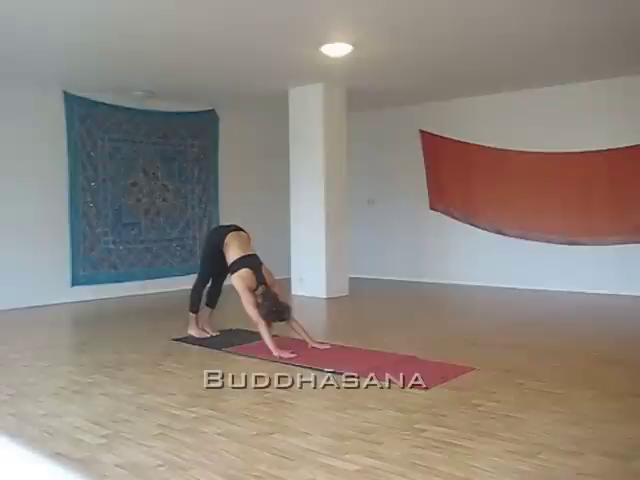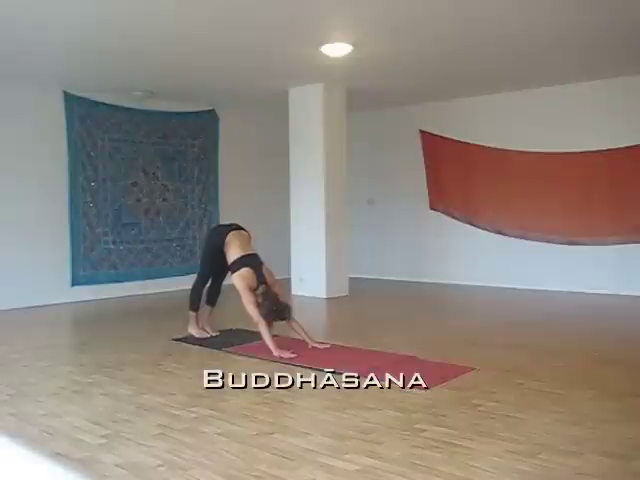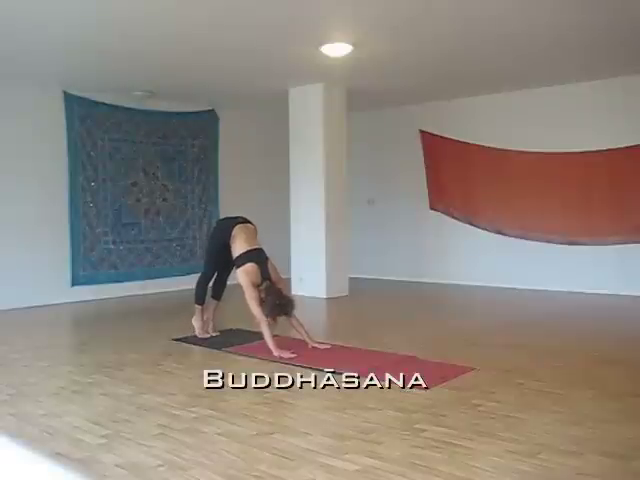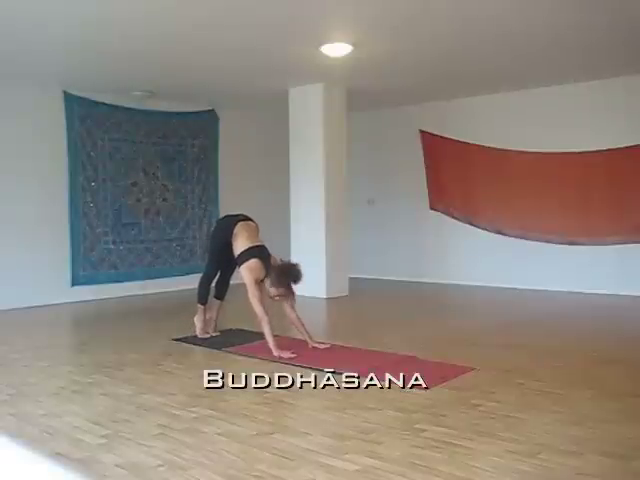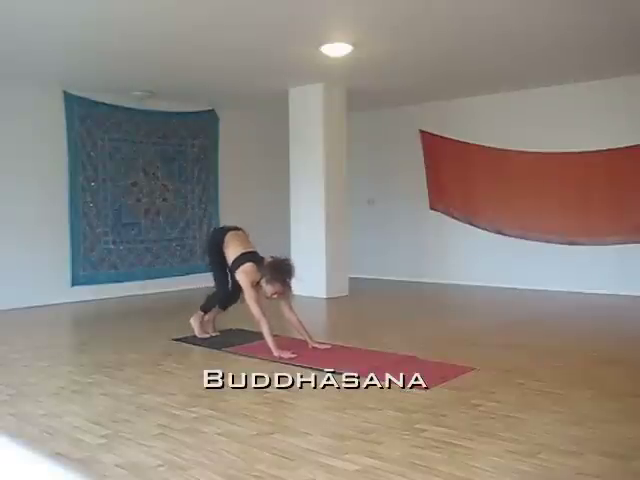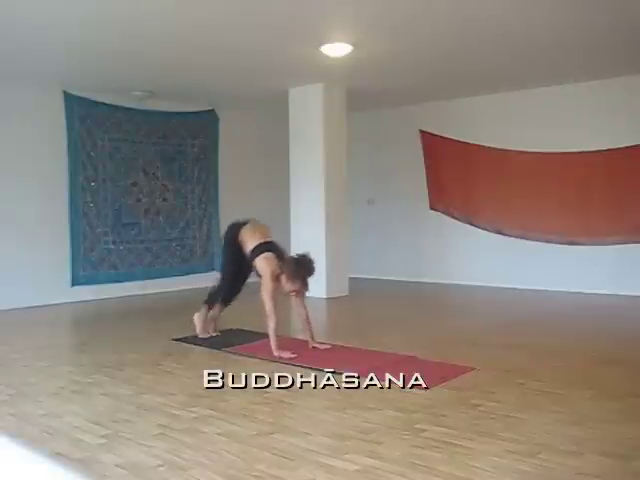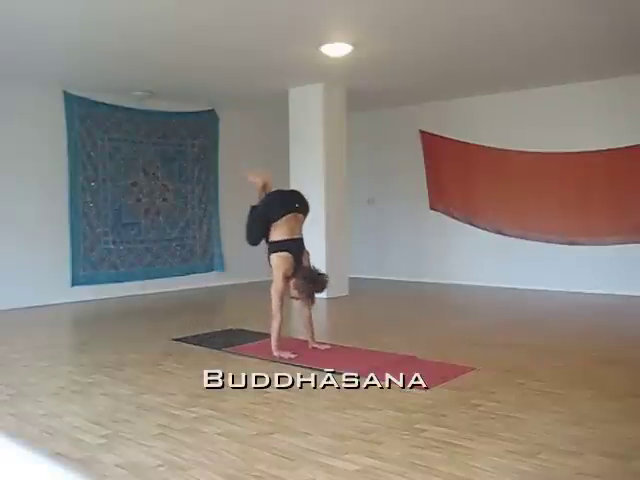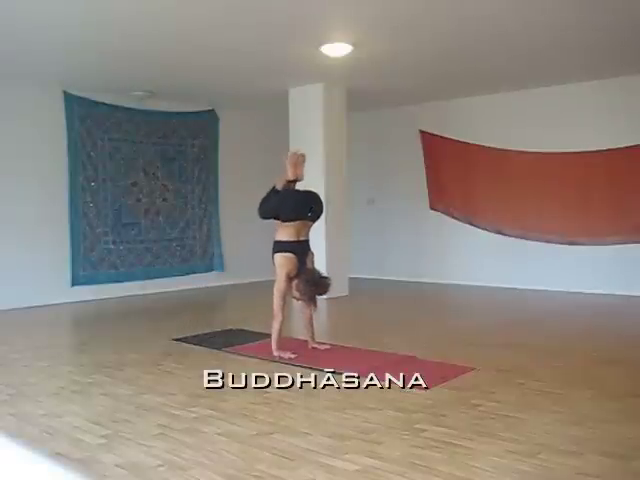
dt=0.4s
person 1, frame 1
left shoulder: (270, 283)
right shoulder: (243, 283)
left elbow: (288, 316)
right elbow: (259, 322)
left wrist: (311, 341)
right wrist: (275, 350)
right hip: (219, 238)
left knee: (218, 282)
right knee: (203, 280)
left ankle: (204, 321)
right ankle: (193, 325)
person 1, frame 2
left shoulder: (270, 283)
right shoulder: (244, 283)
left elbow: (288, 316)
right elbow: (259, 321)
left wrist: (310, 341)
right wrist: (275, 350)
right hip: (220, 237)
left knee: (218, 280)
right knee: (203, 279)
left ankle: (204, 320)
right ankle: (193, 324)
person 1, frame 3
left shoulder: (275, 280)
right shoulder: (248, 278)
left elbow: (290, 313)
right elbow: (261, 319)
left wrist: (310, 341)
right wrist: (275, 350)
right hip: (225, 231)
left knee: (223, 276)
right knee: (208, 274)
left ankle: (209, 315)
right ankle: (198, 317)
person 1, frame 4
left shoulder: (277, 273)
right shoulder: (252, 274)
left elbow: (291, 311)
right elbow: (262, 316)
left wrist: (310, 341)
right wrist: (275, 350)
right hip: (227, 228)
left knee: (226, 275)
right knee: (211, 272)
left ankle: (212, 317)
right ankle: (200, 316)
person 1, frame 5
left shoulder: (273, 277)
right shoulder: (247, 277)
left elbow: (289, 311)
right elbow: (260, 318)
left wrist: (310, 341)
right wrist: (275, 350)
right hip: (219, 240)
left knee: (235, 293)
right knee: (225, 292)
left ankle: (210, 319)
right ankle: (198, 318)
person 1, frame 6
left shoulder: (291, 271)
right shoulder: (269, 270)
left elbow: (300, 307)
right elbow: (270, 314)
left wrist: (312, 341)
right wrist: (275, 349)
right hip: (237, 234)
left knee: (236, 285)
right knee: (229, 282)
left ankle: (213, 314)
right ankle: (203, 314)
person 1, frame 7
left shoulder: (304, 270)
right shoulder: (282, 273)
left elbow: (307, 309)
right elbow: (276, 315)
left wrist: (312, 342)
right wrist: (275, 350)
right hip: (275, 206)
right knee: (253, 239)
right ankle: (263, 188)
person 1, frame 8
left shoulder: (307, 274)
right shoulder: (285, 275)
left elbow: (308, 309)
right elbow: (278, 315)
left wrist: (312, 341)
right wrist: (275, 350)
right hip: (292, 208)
